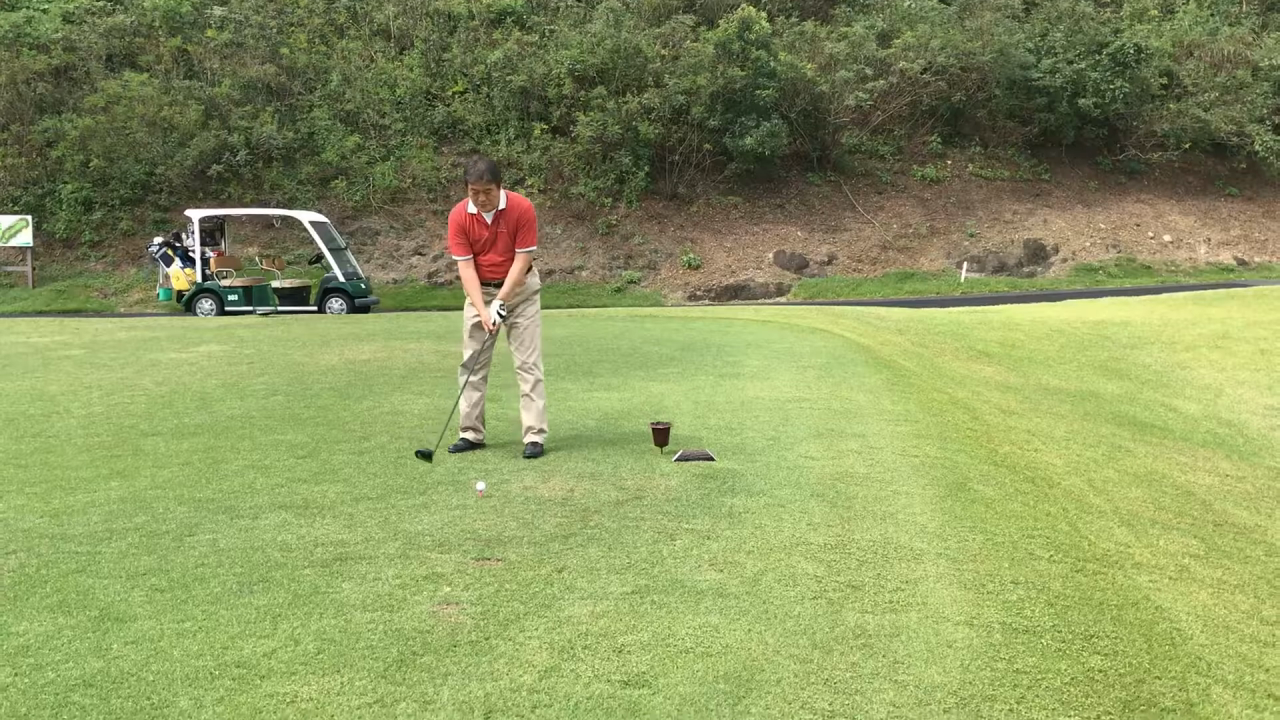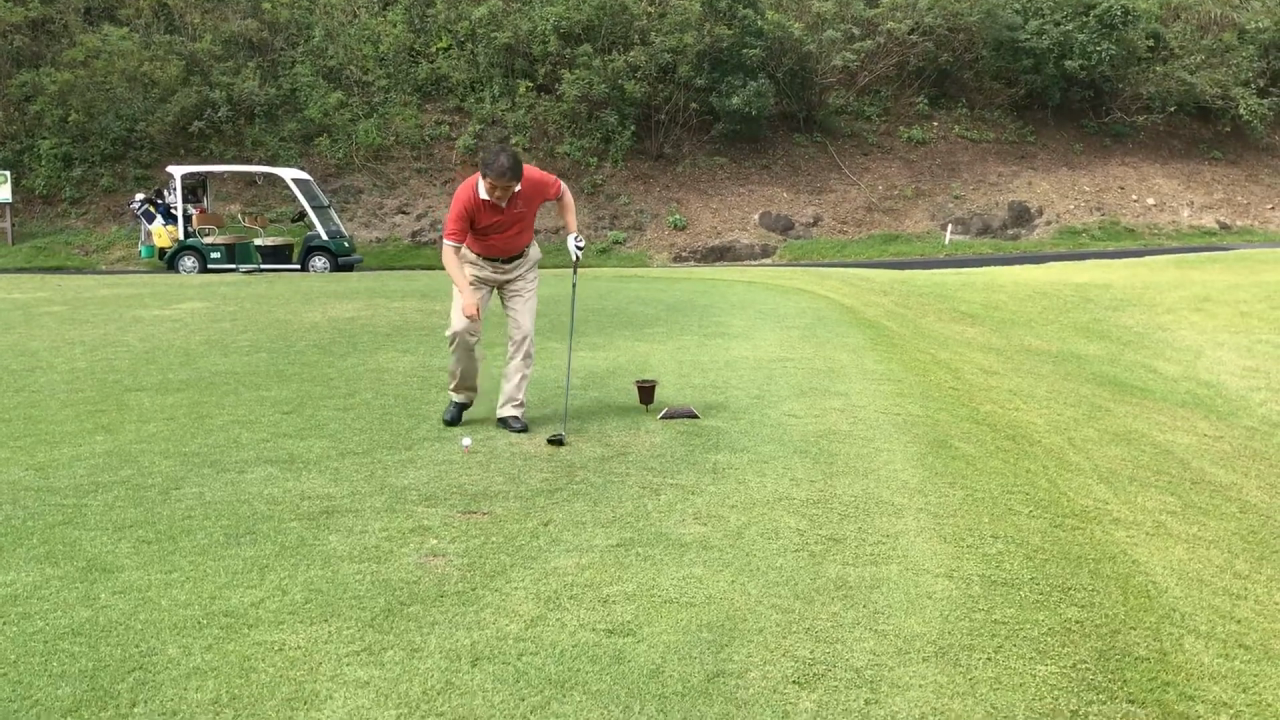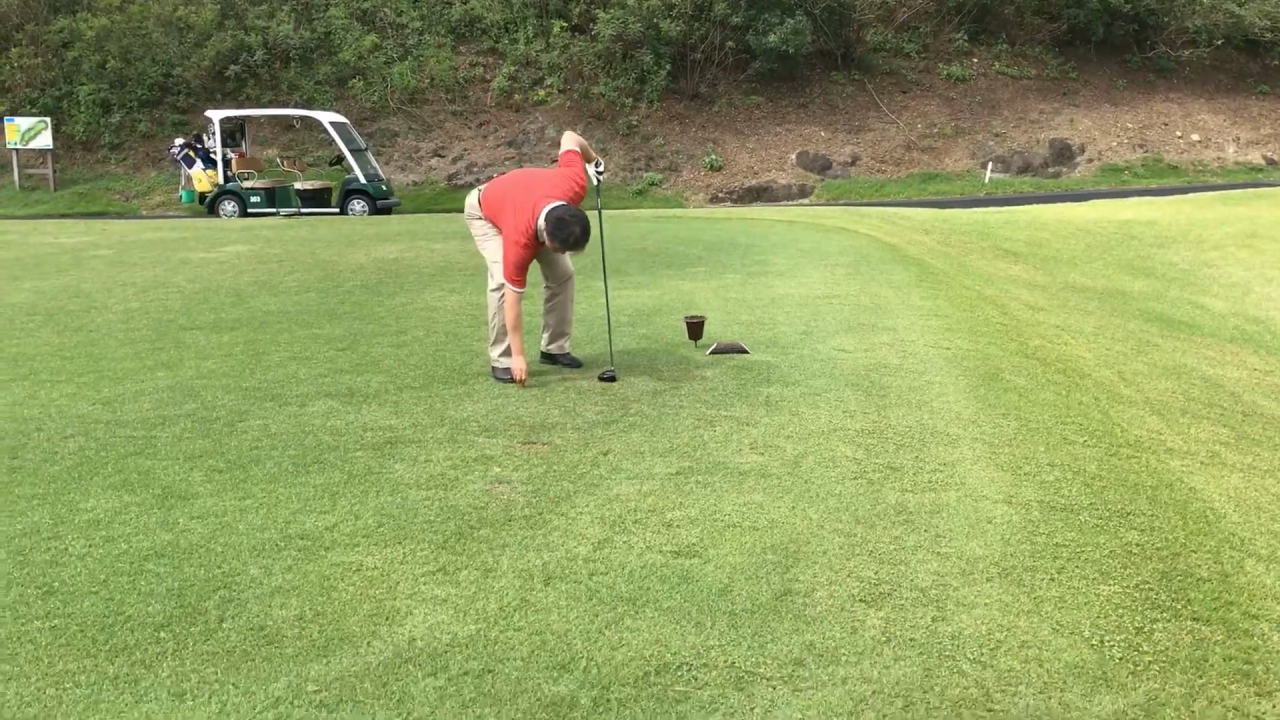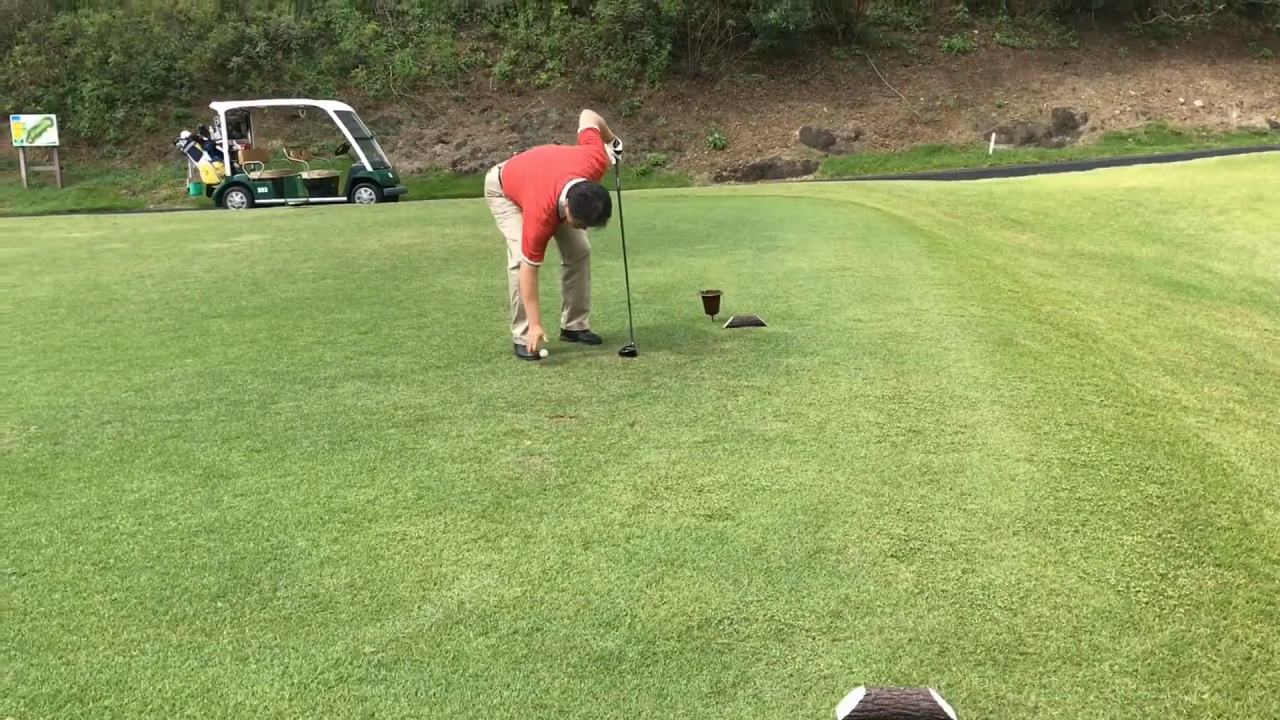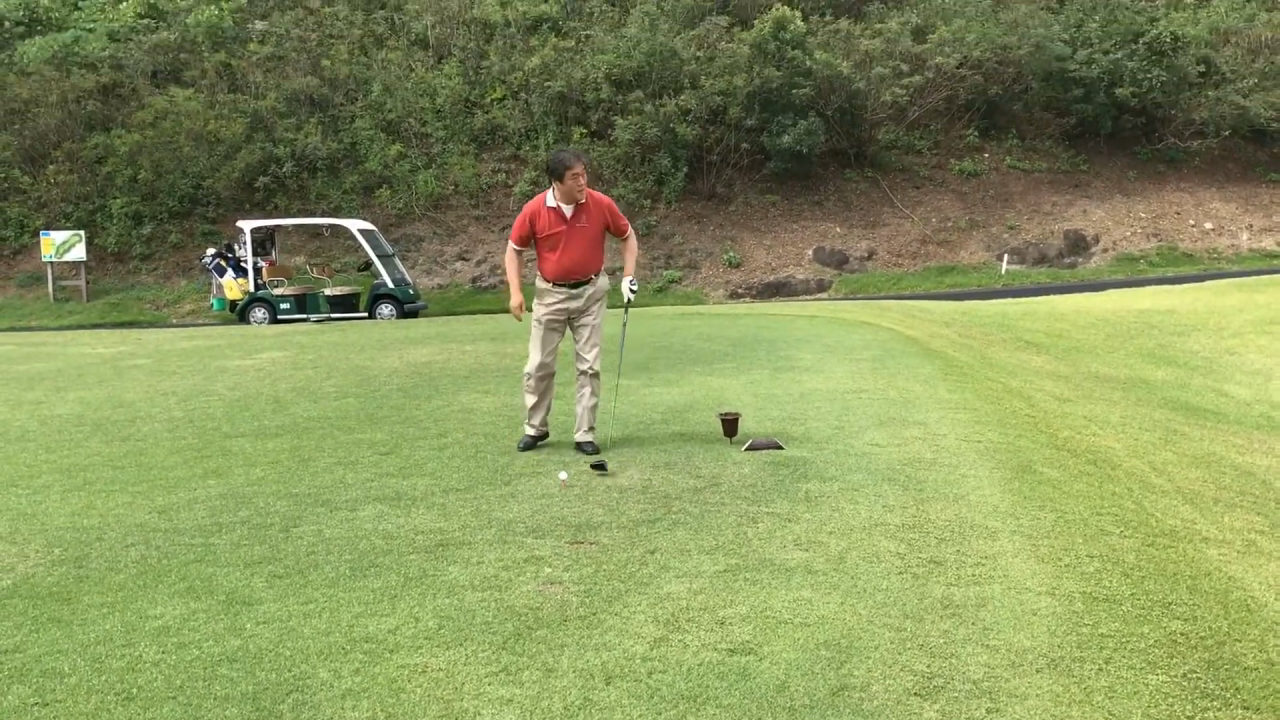
dt=1s
person 1, frame 1
left shoulder: (522, 208)
right shoulder: (458, 216)
left elbow: (522, 261)
right elbow: (466, 267)
left wrist: (502, 301)
right wrist: (483, 309)
left hip: (520, 290)
right hip: (480, 291)
left knee: (527, 363)
right knee: (472, 363)
left ankle: (534, 435)
right ankle: (471, 432)
person 1, frame 2
left shoulder: (534, 181)
right shoulder: (466, 195)
left elbow: (562, 192)
right elbow: (449, 251)
left wrist: (572, 232)
right wrist: (466, 293)
left hip: (522, 265)
right hip: (477, 263)
left knee: (521, 333)
right knee: (461, 329)
left ankle: (511, 409)
right ankle: (461, 394)
person 1, frame 3
left shoulder: (575, 186)
right shoulder: (521, 238)
left elbow: (570, 137)
right elbow: (513, 298)
left wrist: (594, 161)
right wrist: (518, 356)
left hip: (527, 200)
right hip: (485, 212)
left knee: (562, 274)
right knee: (502, 281)
left ankle: (555, 349)
right ankle: (502, 359)
person 1, frame 4
left shoulder: (594, 164)
right shoulder: (541, 214)
left elbow: (588, 116)
right elbow: (529, 269)
left wrist: (611, 140)
right wrist: (534, 324)
left hip: (546, 177)
right hip: (504, 190)
left knee: (579, 251)
right knee: (520, 257)
left ankle: (575, 325)
right ankle: (523, 338)
person 1, frame 5
left shoulder: (602, 204)
right shoulder: (534, 210)
left elbow: (628, 237)
right elbow: (513, 250)
left wrist: (628, 276)
right wrist: (515, 292)
left hip: (591, 292)
right hip: (549, 294)
left knee: (589, 365)
right knee: (538, 365)
left ankle: (585, 434)
right ankle: (535, 428)
